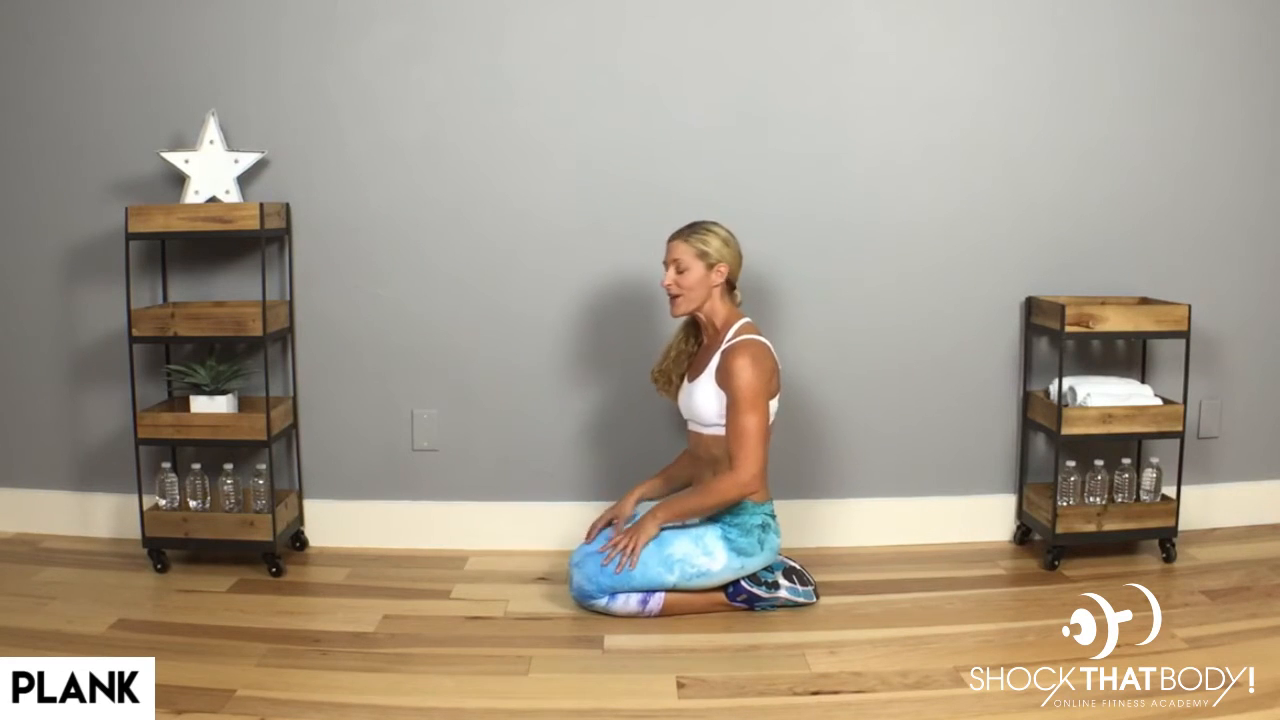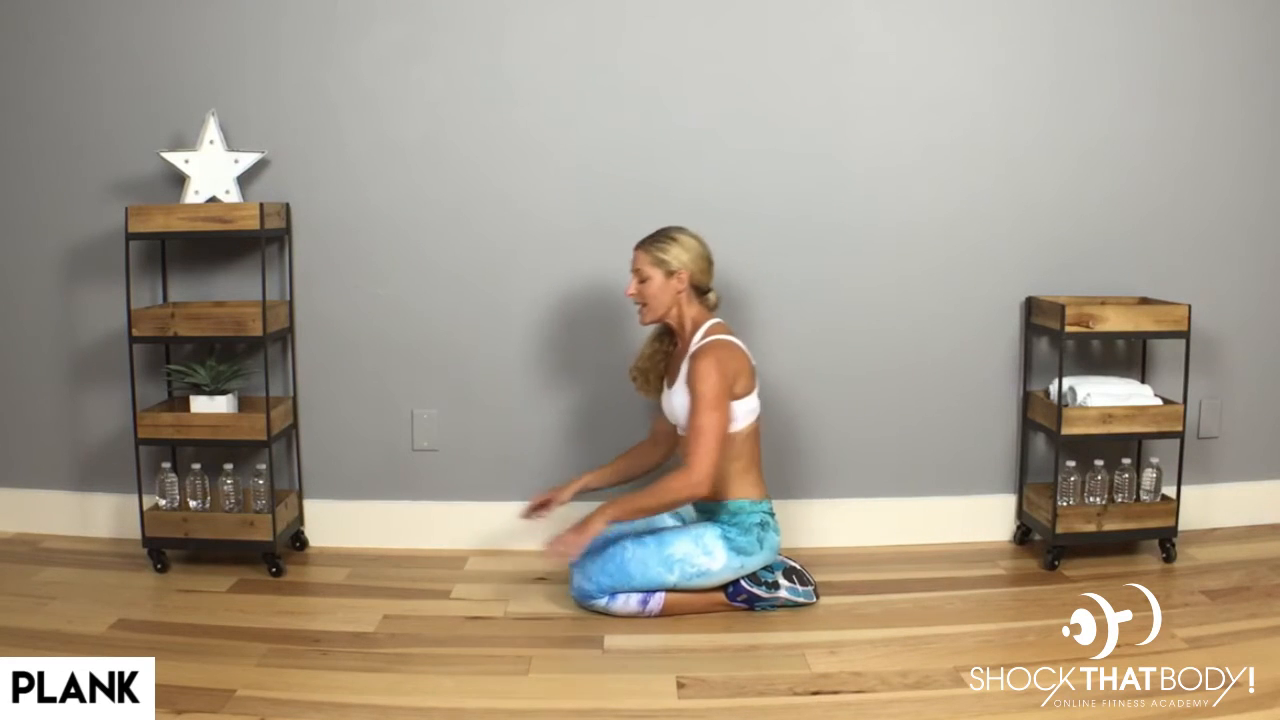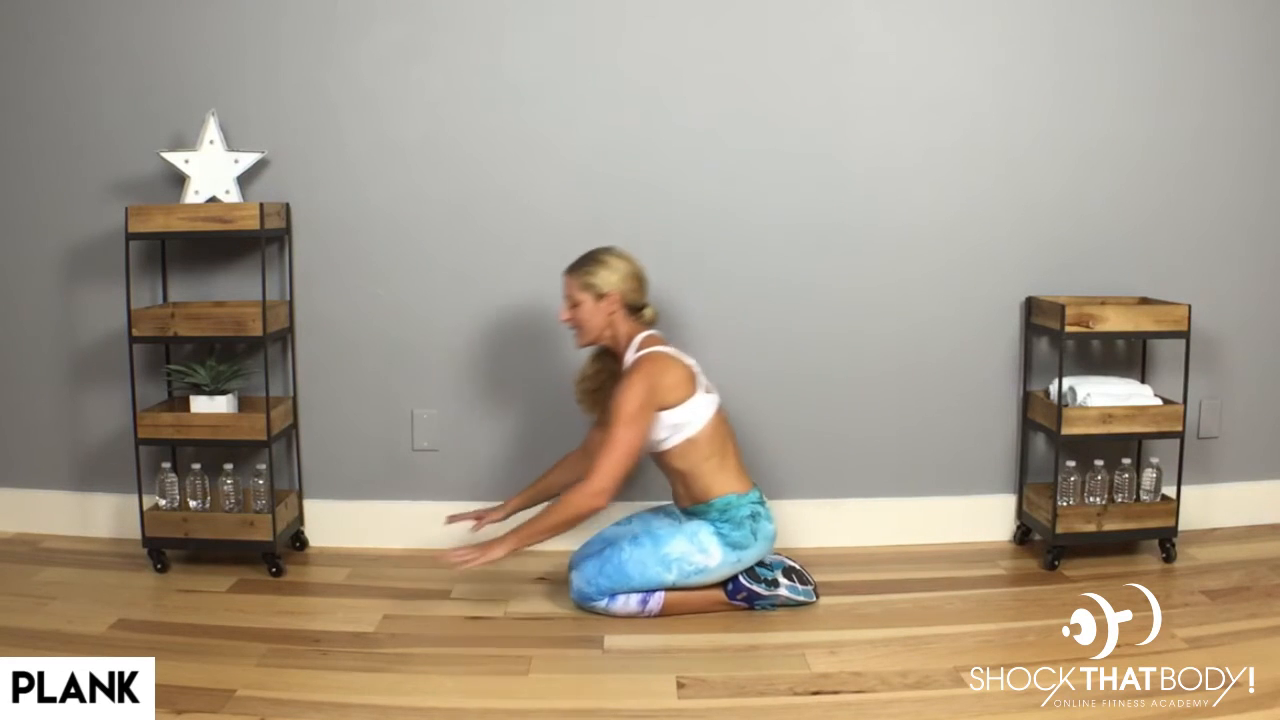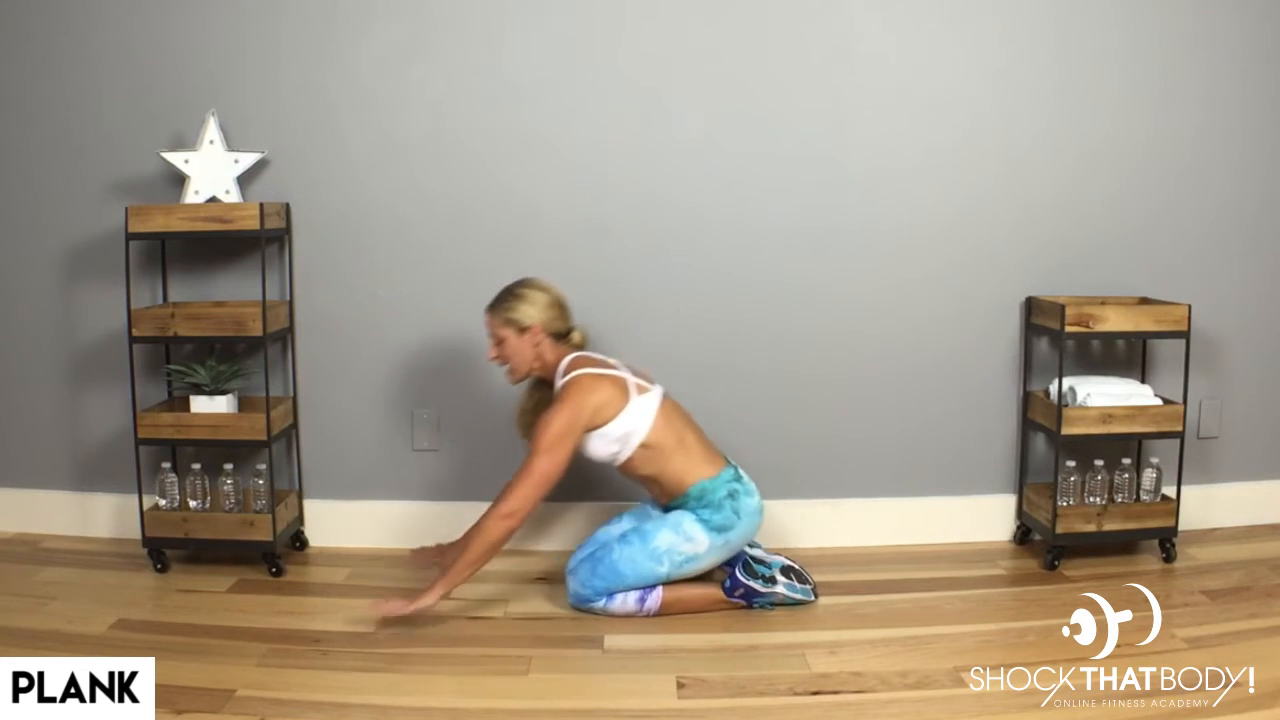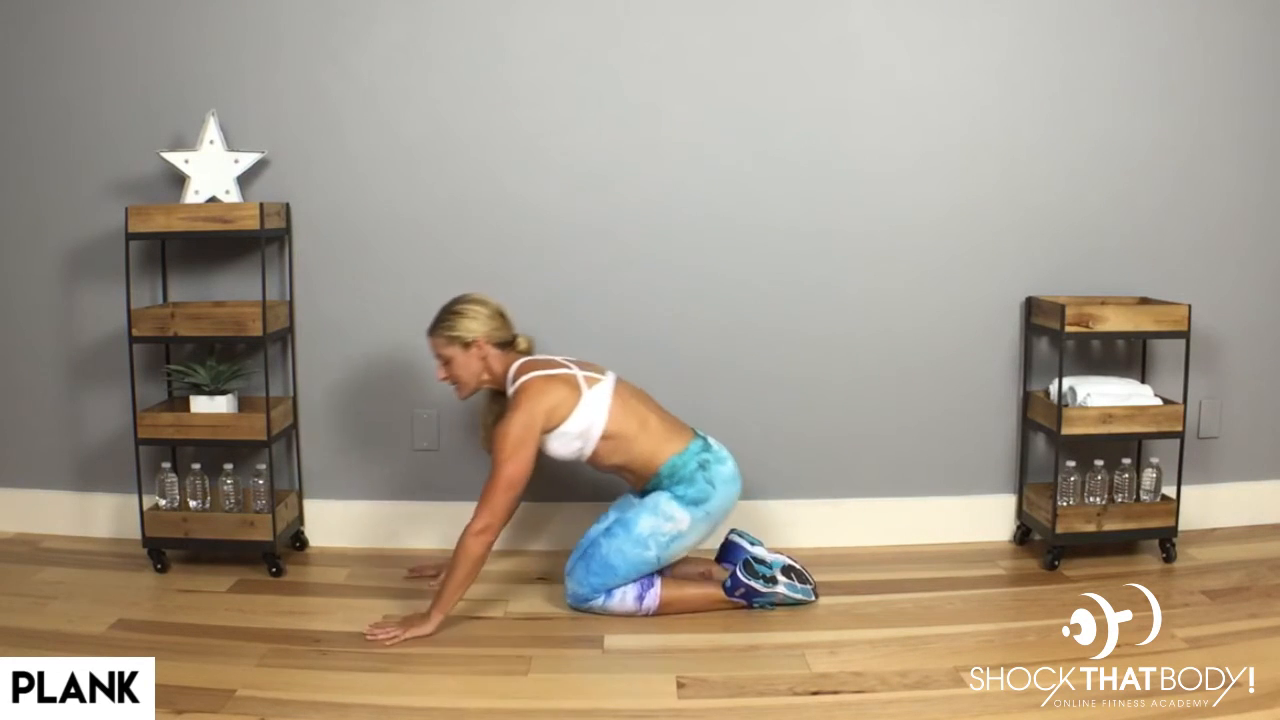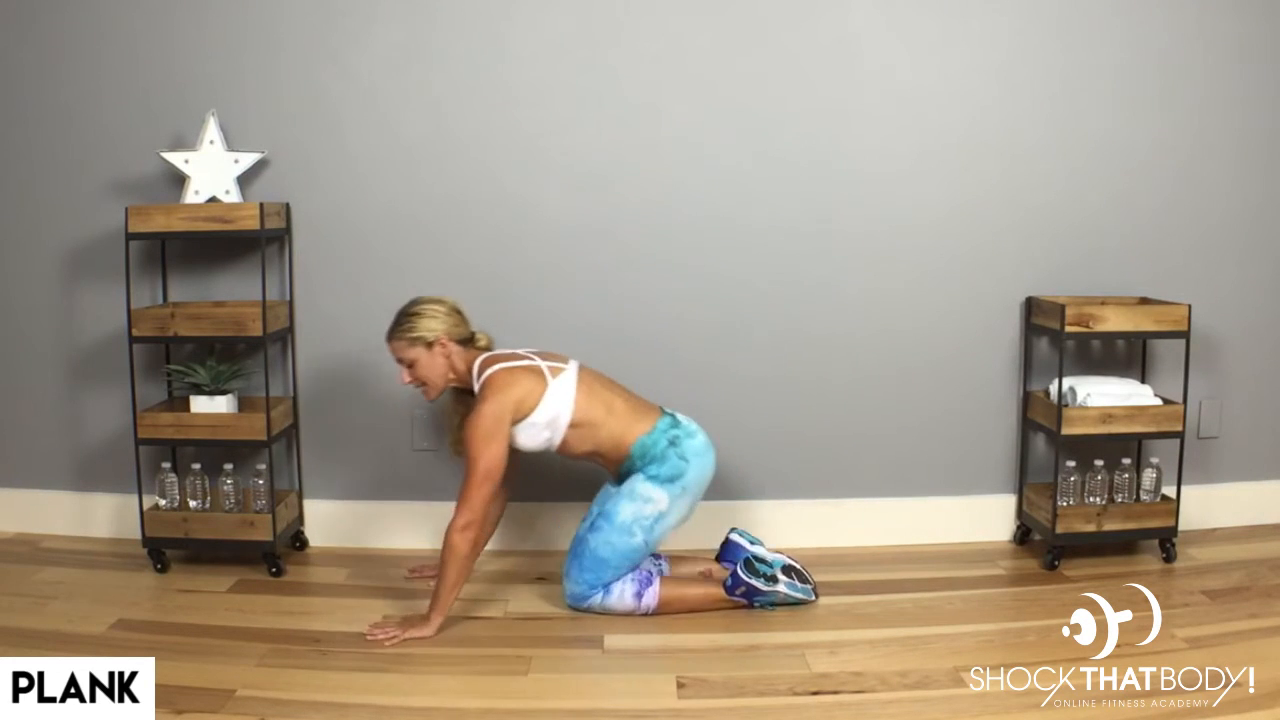
dt=0.2s
person 1, frame 1
left shoulder: (743, 356)
right shoulder: (701, 343)
left elbow: (744, 477)
left wrist: (656, 519)
right wrist: (636, 495)
left hip: (739, 529)
right hip: (709, 516)
left knee: (589, 580)
right knee: (589, 556)
left ankle: (742, 591)
right ankle: (748, 573)
person 1, frame 2
left shoulder: (712, 357)
right shoulder: (677, 347)
left elbow: (697, 479)
right elbow: (658, 445)
left wrist: (603, 515)
right wrist: (578, 485)
left hip: (738, 529)
right hip: (705, 515)
left knee: (591, 582)
right knee: (589, 555)
left ankle: (740, 590)
right ankle: (744, 569)
person 1, frame 3
left shoulder: (645, 373)
right shoulder: (632, 360)
left elbow: (595, 492)
right elbow: (588, 455)
left wrist: (507, 543)
right wrist: (508, 507)
left hip: (730, 525)
right hip: (697, 516)
left knee: (590, 585)
right knee: (587, 562)
left ankle: (740, 589)
right ankle: (734, 567)
person 1, frame 4
left shoulder: (577, 397)
right shoulder: (577, 375)
left elbow: (511, 512)
right elbow: (529, 482)
left wrist: (435, 591)
right wrist: (462, 544)
left hip: (718, 508)
right hip: (691, 505)
left knee: (587, 587)
right knee: (584, 563)
left ankle: (739, 587)
right ankle: (729, 562)
person 1, frame 5
left shoulder: (530, 402)
right shoulder: (533, 375)
left elbow: (485, 524)
right elbow: (507, 496)
left wrist: (431, 618)
right wrist: (457, 567)
left hip: (695, 484)
right hip: (685, 474)
left knee: (585, 588)
right knee: (587, 565)
left ankle: (741, 586)
right ankle: (733, 559)
person 1, frame 6
left shoulder: (493, 398)
right shoulder: (498, 371)
left elbow: (467, 521)
right elbow: (494, 492)
left wrist: (431, 619)
right wrist: (455, 564)
left hip: (670, 460)
right hip: (663, 451)
left knee: (584, 589)
right knee: (597, 566)
left ankle: (741, 587)
right ankle: (732, 564)
